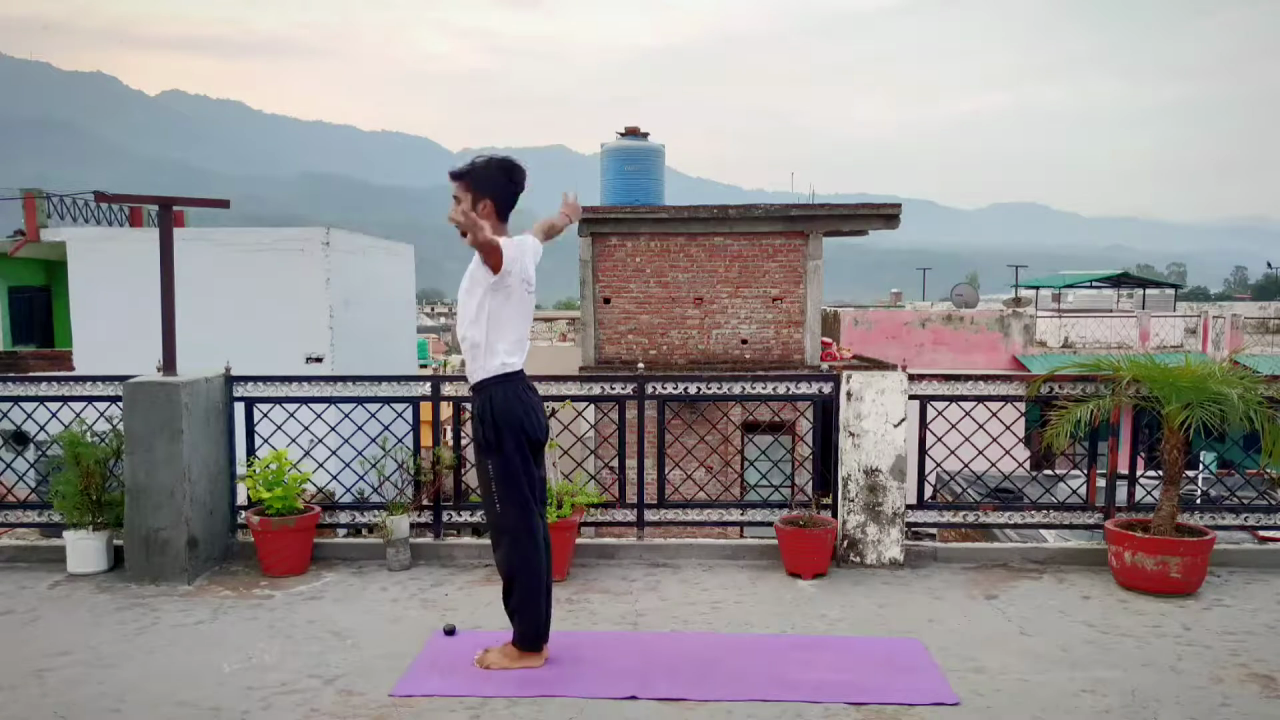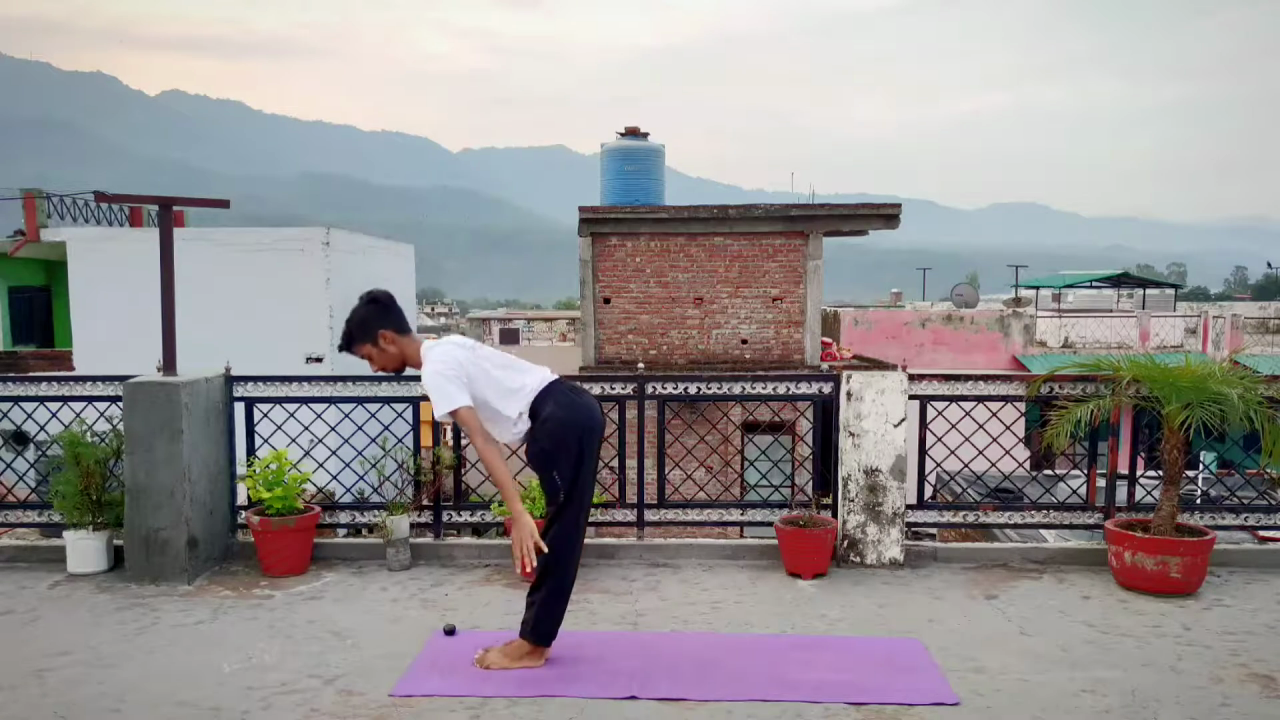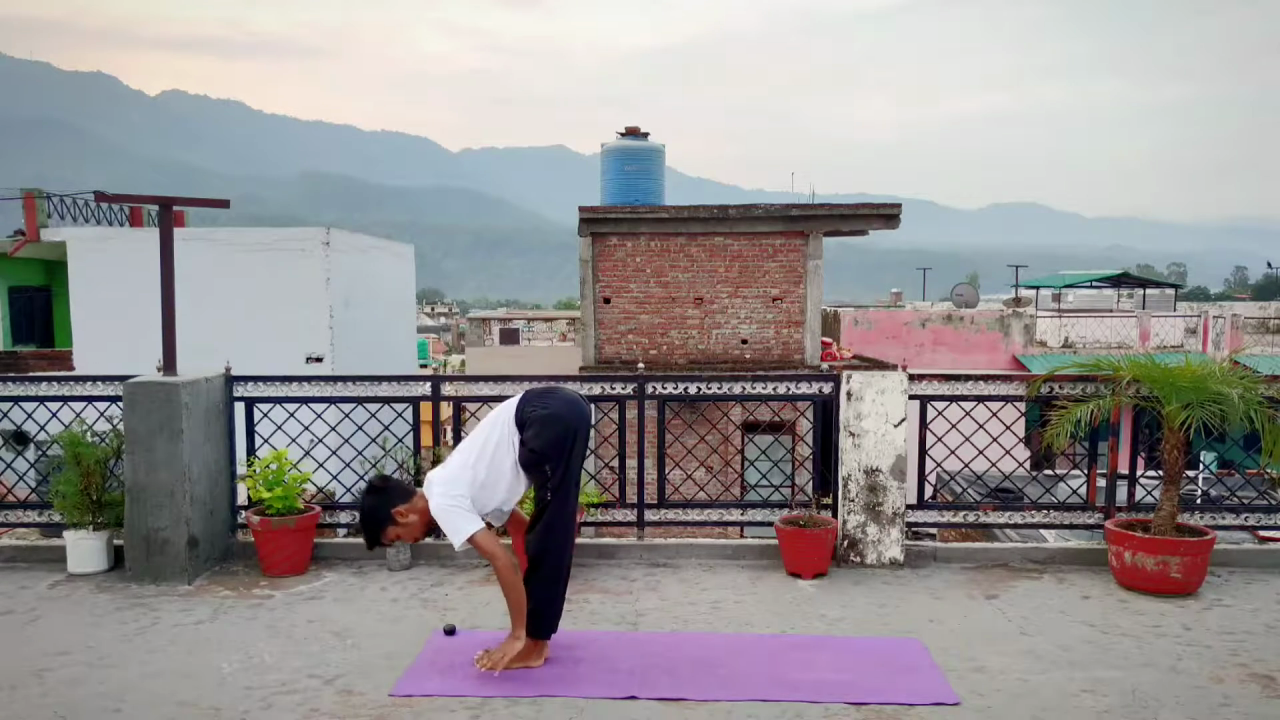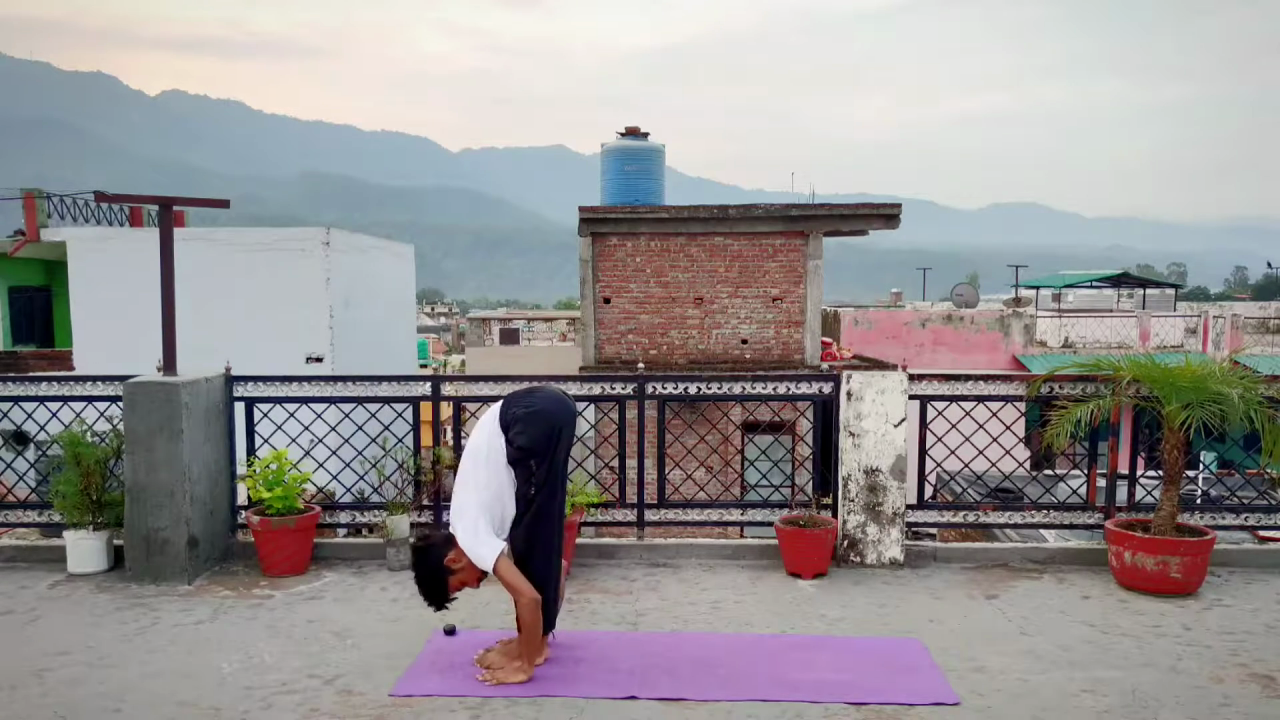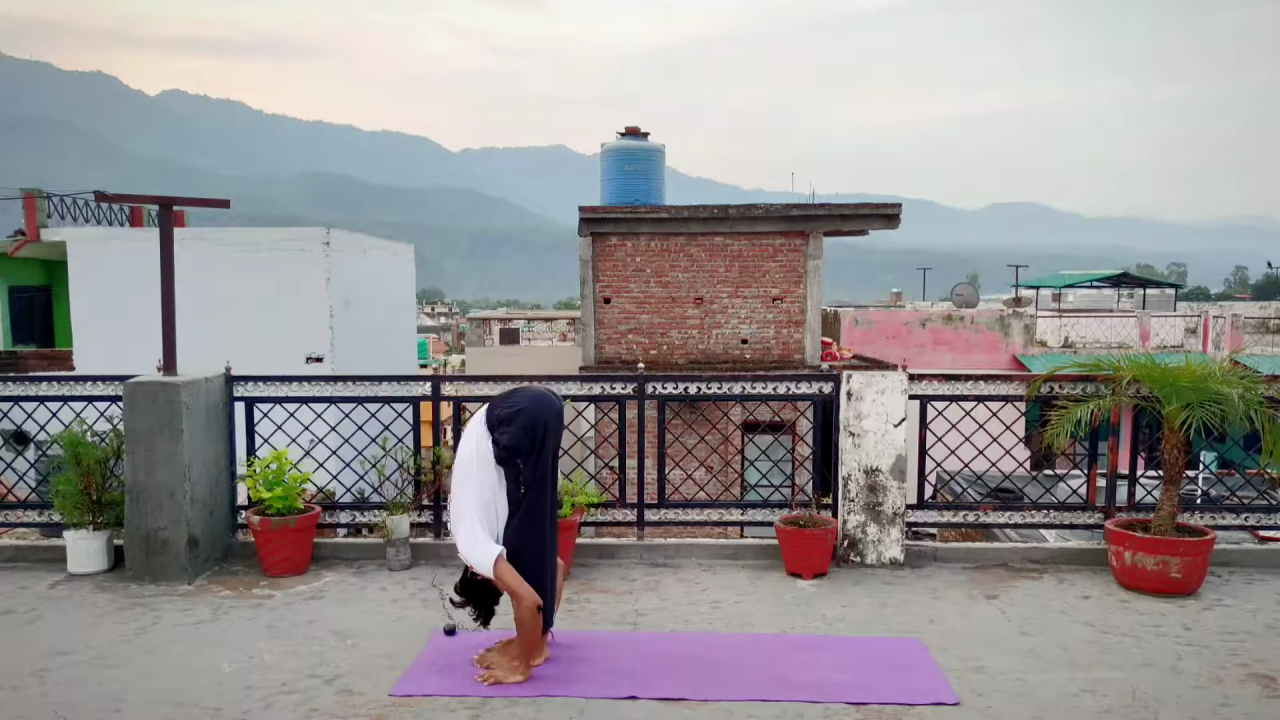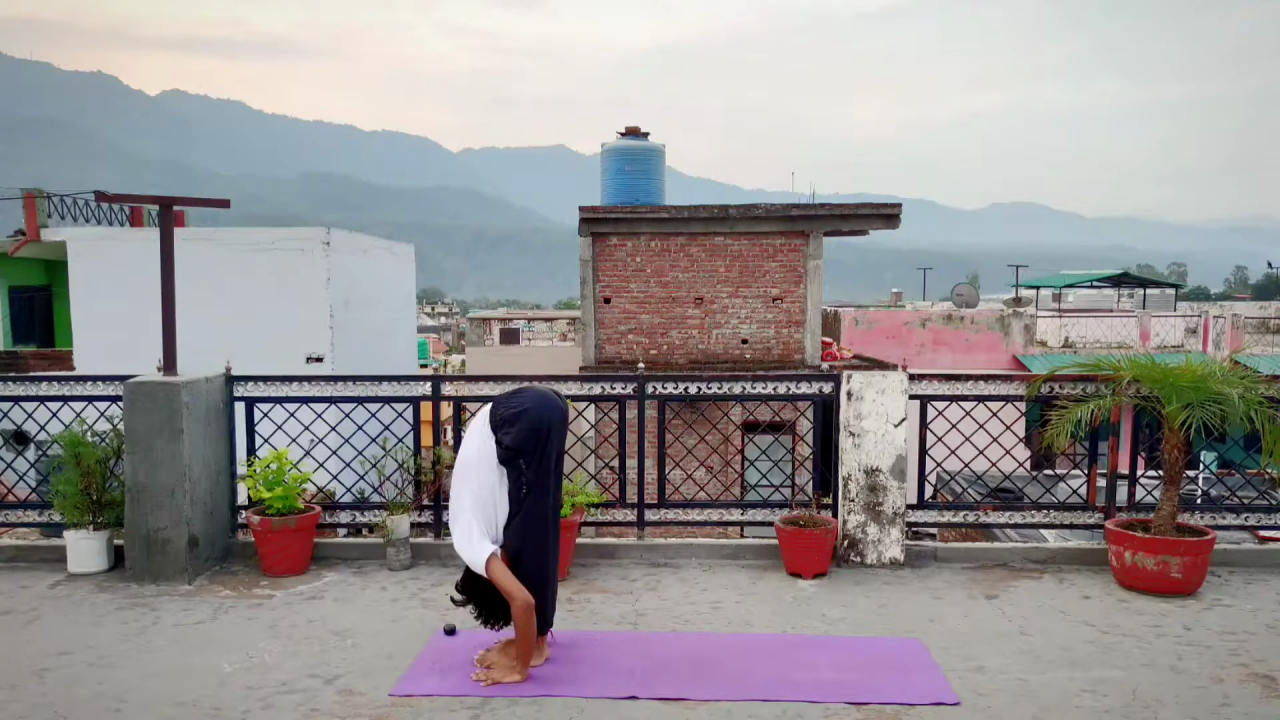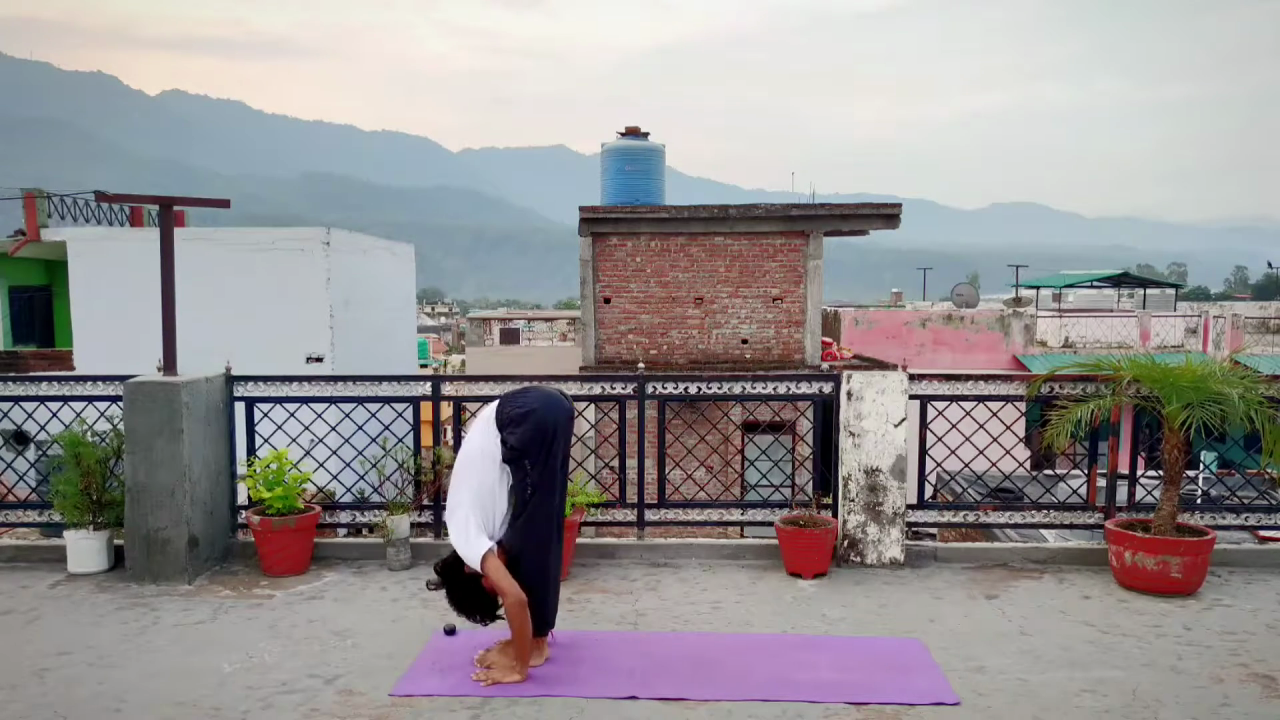
dt=0.4s
person 1, frame 1
left shoulder: (500, 258)
right shoulder: (523, 247)
left elbow: (495, 247)
right elbow: (548, 227)
left wrist: (481, 233)
right wrist: (568, 212)
left hip: (500, 401)
right hip: (512, 399)
left knee: (515, 526)
right knee: (524, 525)
left ankle: (528, 644)
right ankle: (530, 635)
person 1, frame 2
left shoulder: (438, 368)
right shoulder: (446, 350)
left elbow: (483, 442)
left wrist: (518, 512)
left hip: (566, 419)
right hip: (573, 410)
left knee: (557, 539)
right knee: (556, 537)
left ankle: (533, 644)
right ankle: (535, 637)
person 1, frame 3
left shoulder: (441, 500)
right shoulder: (448, 485)
left elbow: (504, 561)
right elbow: (522, 524)
left wrist: (518, 636)
left hip: (551, 418)
right hip: (561, 410)
left knee: (547, 534)
right knee: (549, 532)
left ankle: (532, 645)
right ankle: (535, 638)
person 1, frame 4
left shoulder: (469, 534)
right shoulder: (475, 523)
left elbow: (528, 596)
left wrist: (526, 666)
left hip: (537, 417)
right hip: (547, 409)
left knee: (532, 536)
right knee: (539, 534)
left ankle: (534, 646)
right ankle: (535, 640)
person 1, frame 5
left shoulder: (472, 545)
left elbow: (528, 601)
left hip: (523, 416)
right hip: (536, 408)
left knee: (525, 536)
right knee: (534, 533)
left ankle: (535, 646)
right ankle: (536, 640)
person 1, frame 6
left shoulder: (469, 541)
left elbow: (522, 600)
left wrist: (520, 667)
left hip: (527, 417)
right hip: (541, 407)
left knee: (526, 537)
right knee: (535, 534)
left ankle: (533, 647)
right ankle: (534, 640)
person 1, frame 7
left shoulder: (465, 536)
right shoulder: (475, 524)
left elbow: (515, 598)
left wrist: (521, 667)
left hip: (534, 416)
right hip: (548, 406)
left knee: (530, 536)
right knee: (536, 534)
left ankle: (534, 646)
right ankle: (534, 639)
